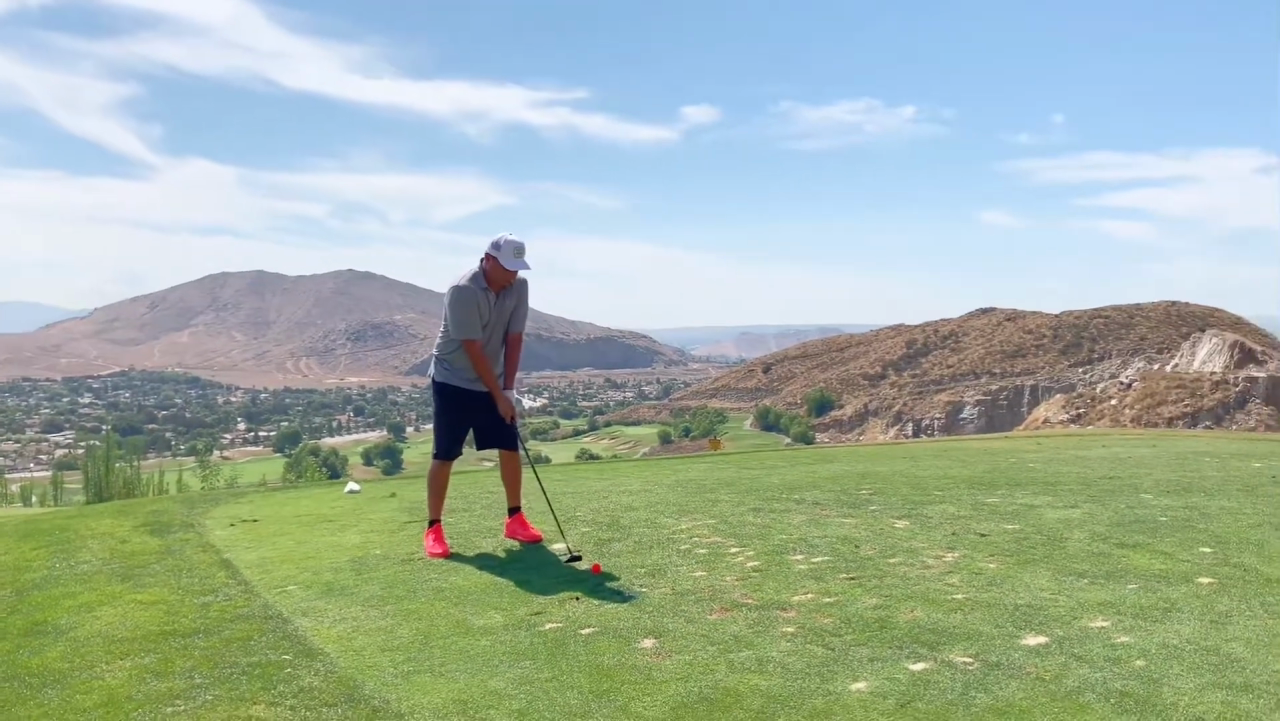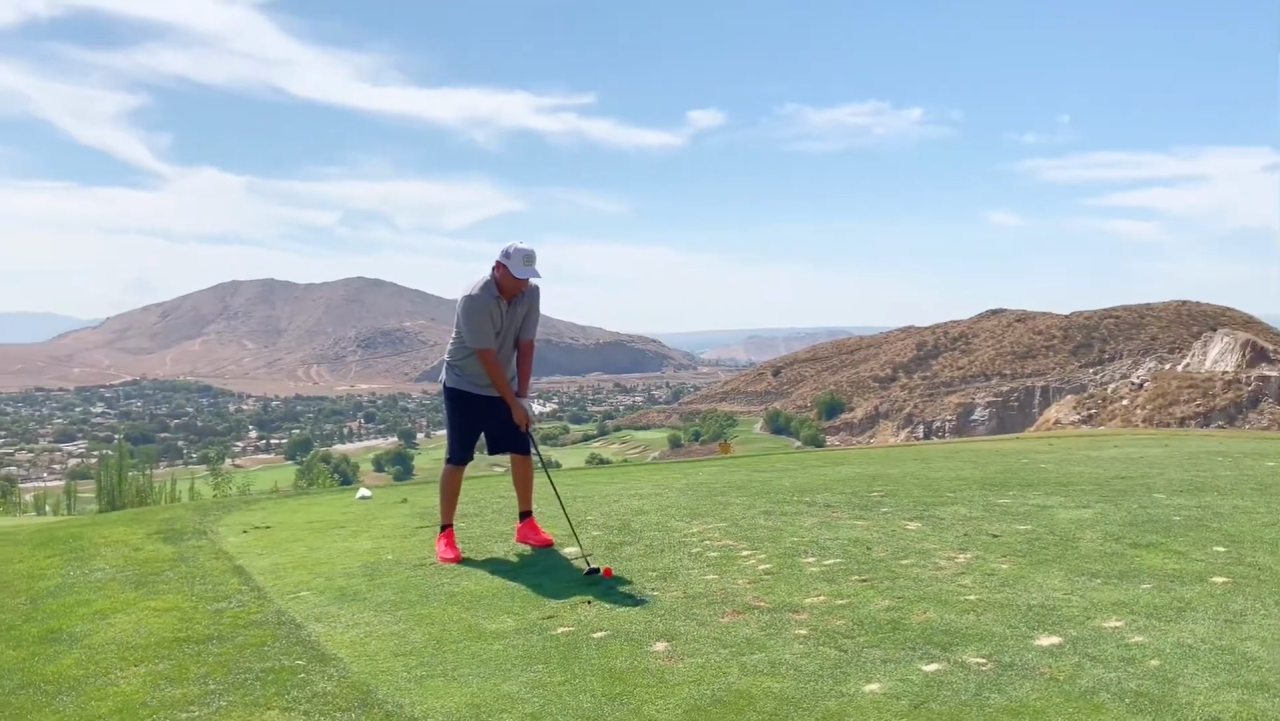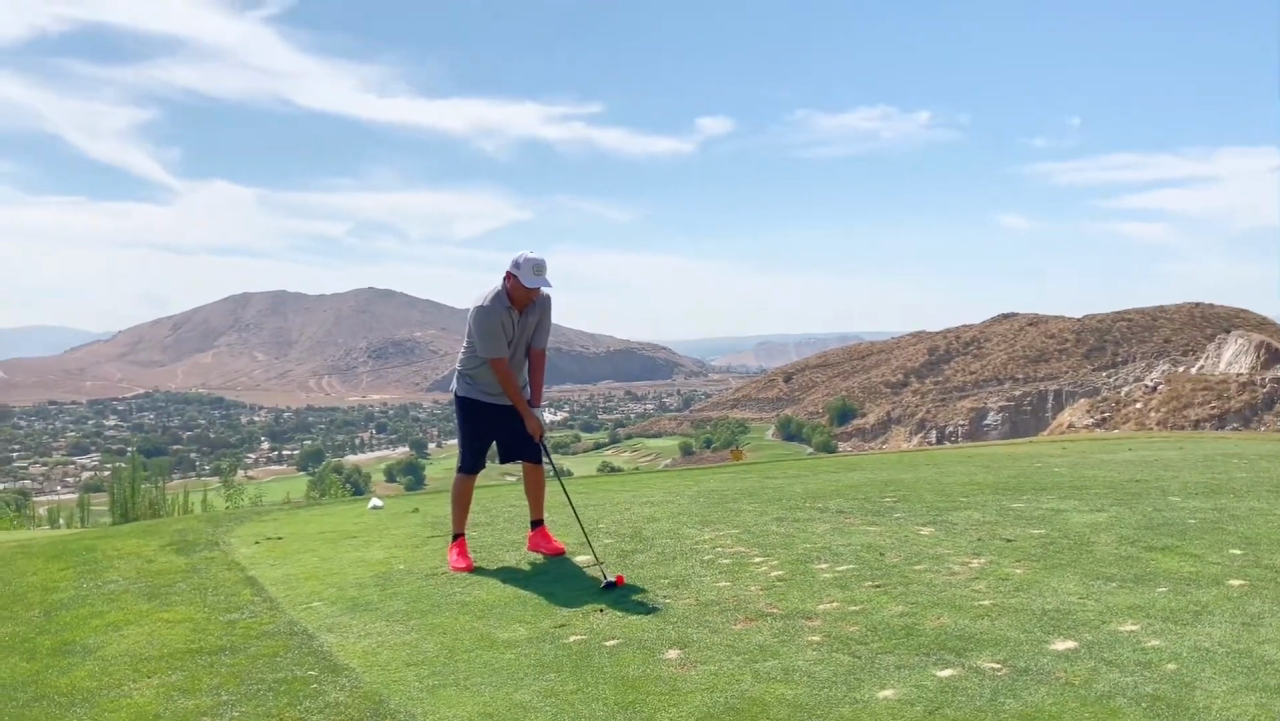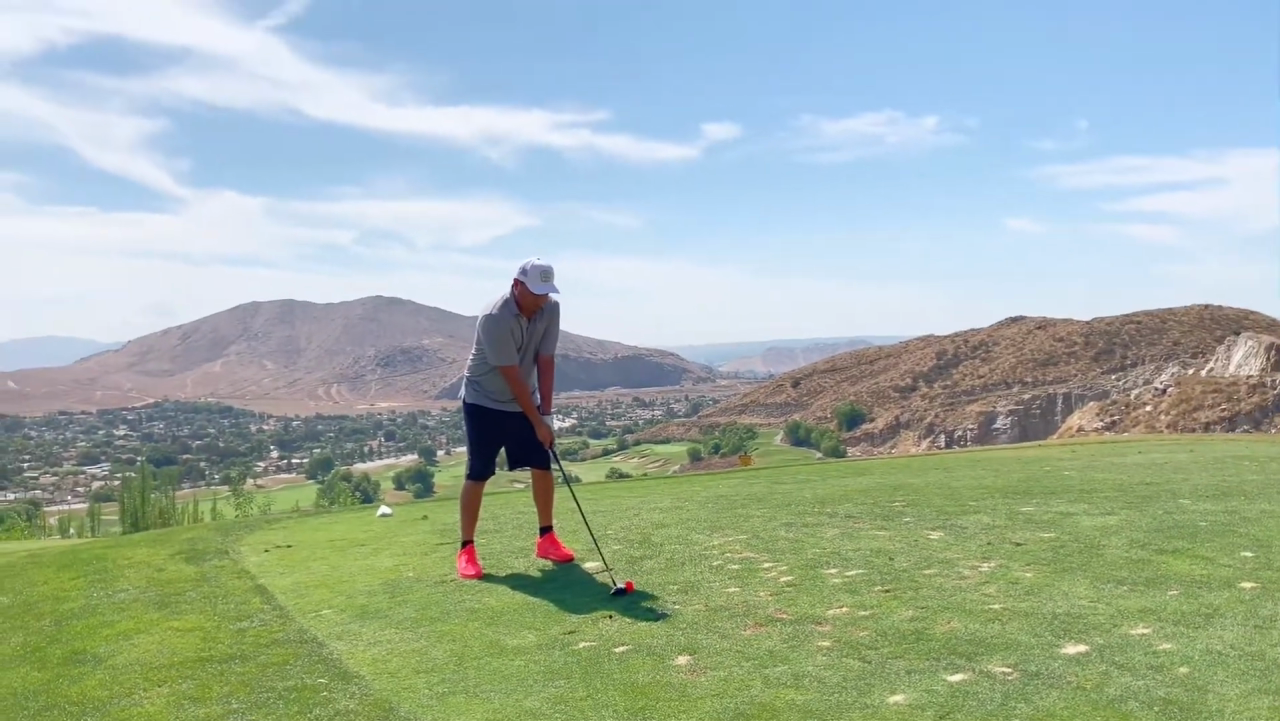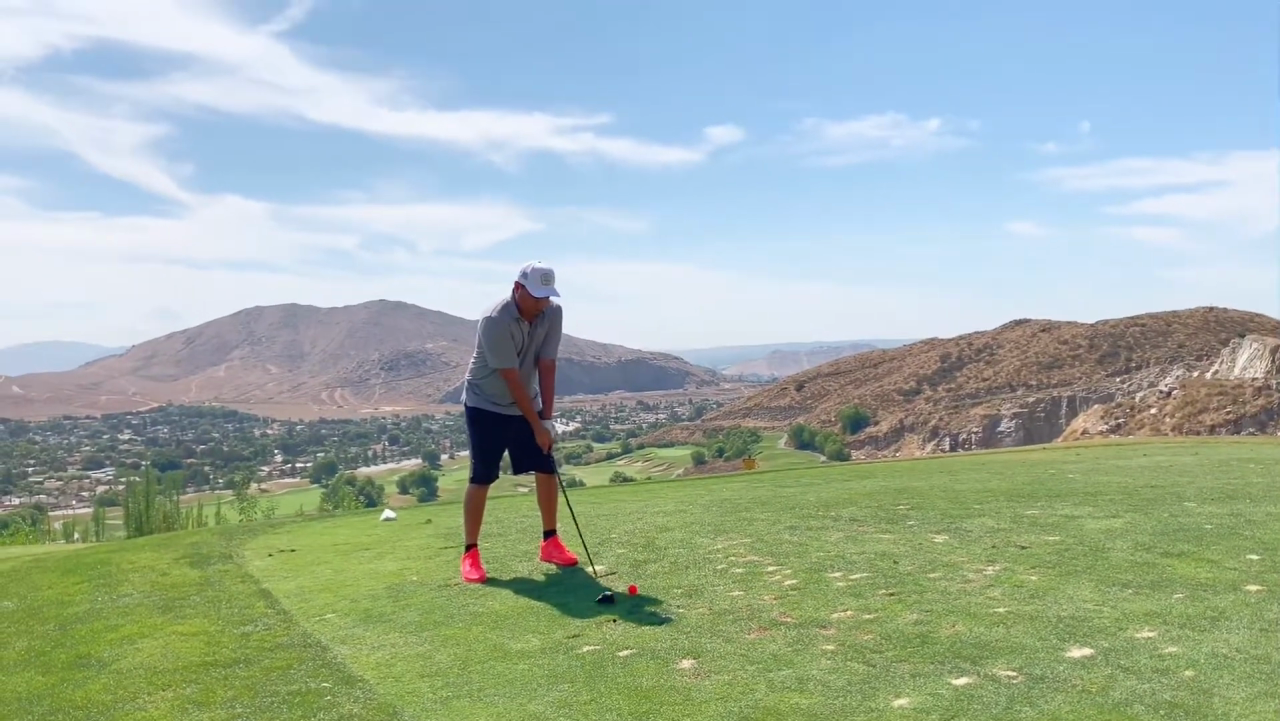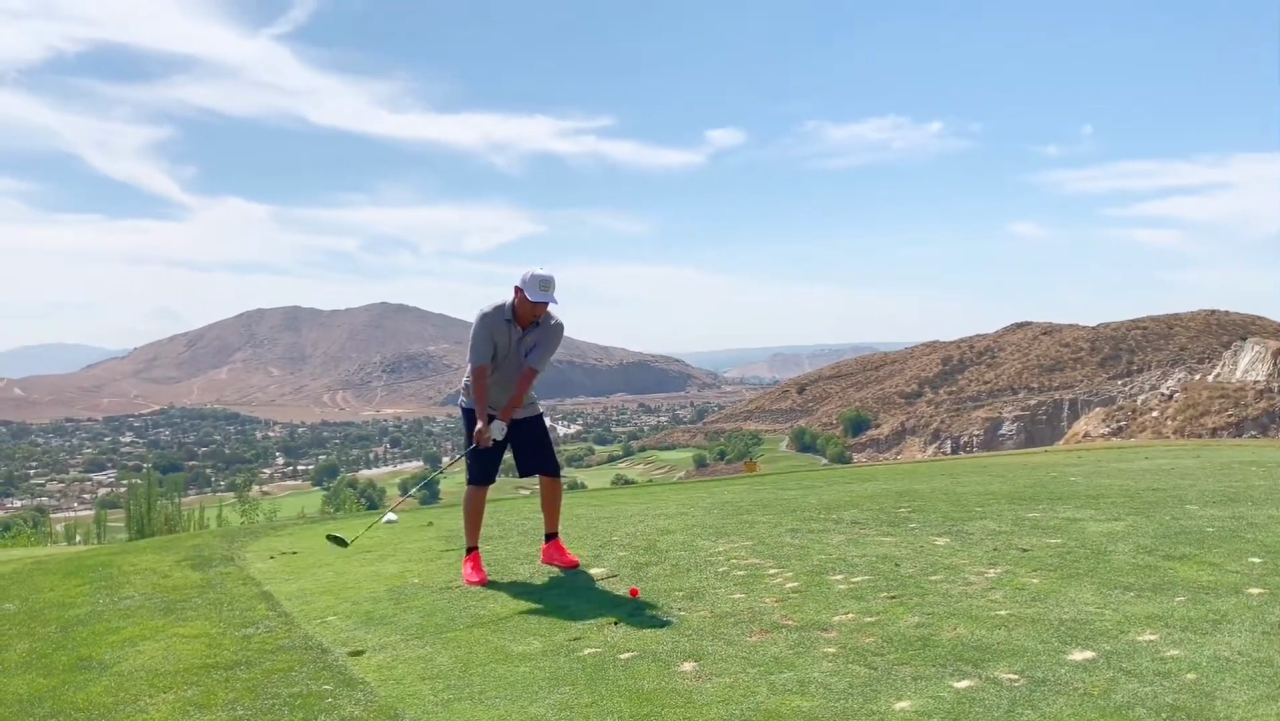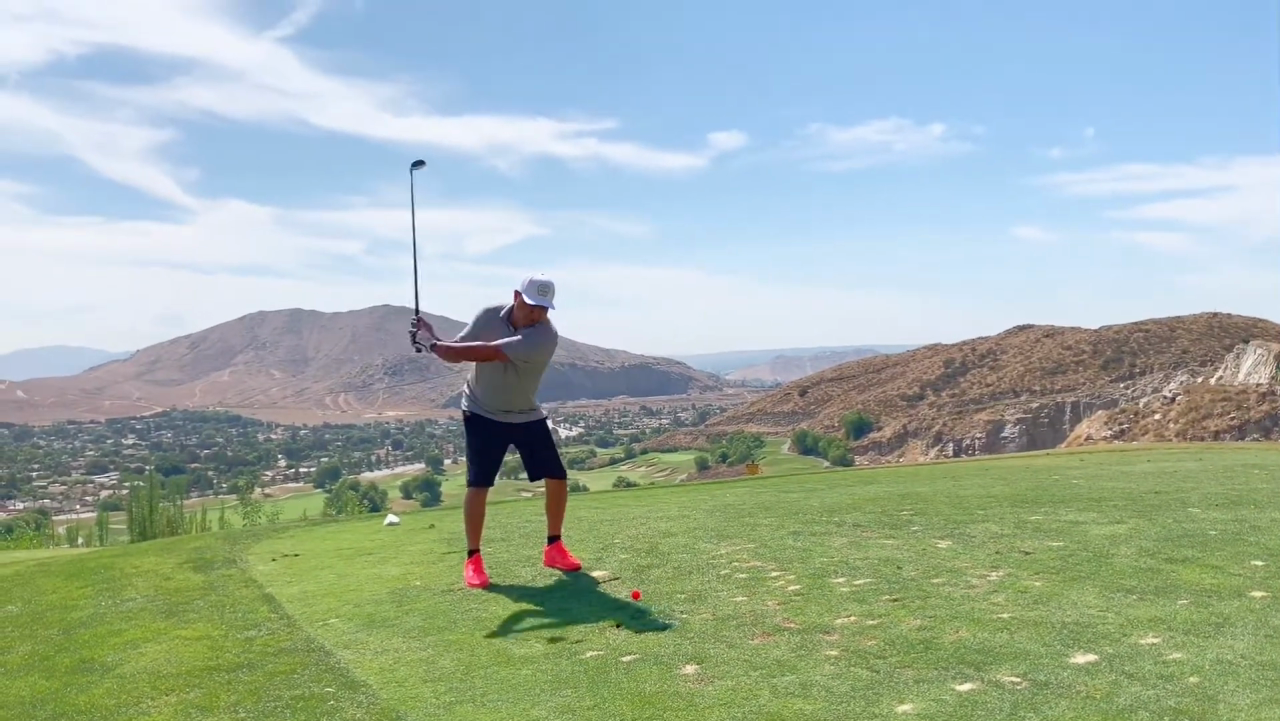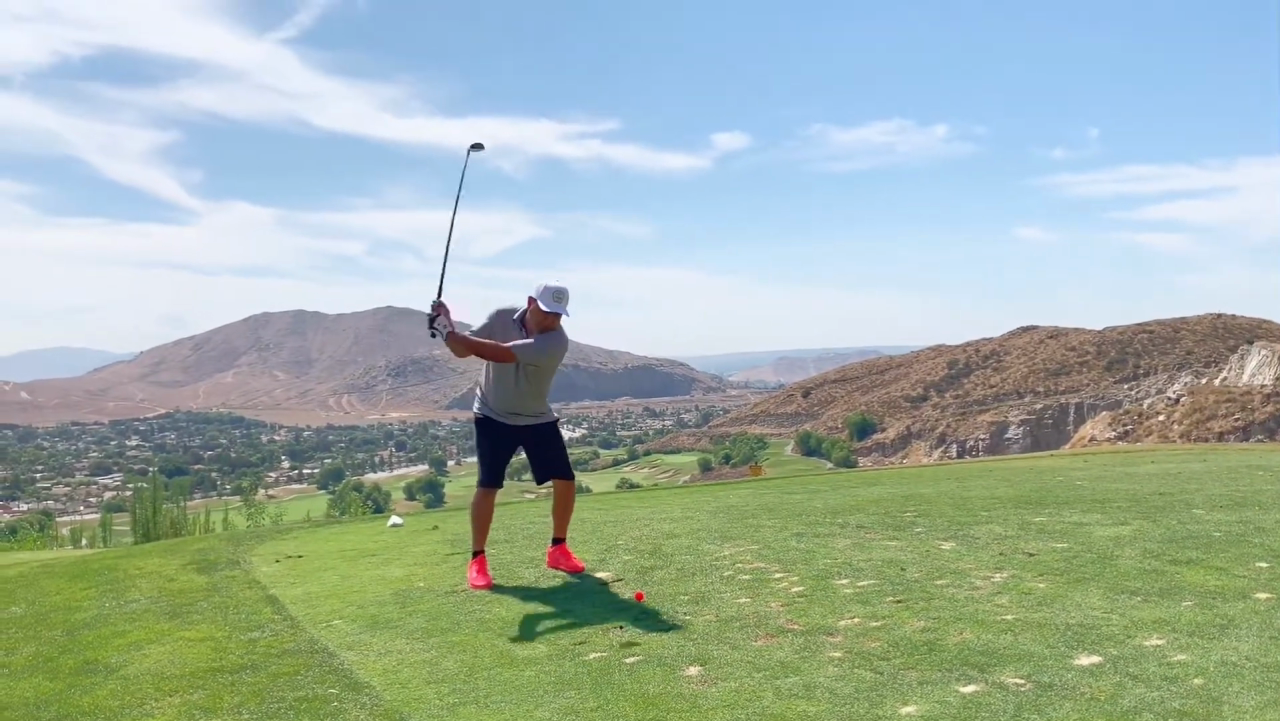
dt=0.3s
person 1, frame 1
left shoulder: (519, 287)
right shoulder: (462, 291)
left elbow: (514, 339)
right elbow: (474, 351)
left wrist: (508, 388)
right wrist: (499, 396)
left hip: (493, 381)
right hip: (453, 382)
left knee: (510, 447)
right knee: (445, 454)
left ankle: (515, 518)
right ankle: (433, 528)
person 1, frame 2
left shoulder: (531, 293)
right shoulder: (474, 300)
left elbow: (526, 346)
right elbow: (488, 359)
left wrist: (523, 396)
right wrist: (513, 405)
left hip: (504, 385)
right hip: (465, 387)
left knee: (522, 451)
right knee: (457, 459)
left ankle: (526, 522)
right ankle: (446, 533)
person 1, frame 3
left shoulder: (542, 303)
right shoulder: (486, 311)
left elbow: (537, 355)
right elbow: (501, 369)
left wrist: (536, 406)
right wrist: (527, 415)
left hip: (515, 394)
right hip: (475, 395)
left knee: (534, 459)
right knee: (469, 467)
left ankle: (537, 531)
right ankle: (457, 542)
person 1, frame 4
left shoulder: (550, 309)
right shoulder: (495, 319)
left elbow: (545, 362)
right elbow: (512, 376)
left wrist: (546, 413)
right wrist: (537, 422)
left hip: (523, 401)
right hip: (484, 402)
left knee: (542, 466)
right knee: (478, 474)
left ankle: (546, 537)
right ankle: (466, 549)
person 1, frame 5
left shoulder: (553, 314)
right shoulder: (495, 321)
left elbow: (546, 367)
right elbow: (511, 379)
left wrist: (546, 417)
right wrist: (535, 426)
left hip: (527, 405)
right hip: (486, 406)
left knee: (546, 470)
right knee: (481, 478)
left ankle: (550, 541)
right ankle: (470, 553)
person 1, frame 6
left shoulder: (553, 328)
right shoulder: (489, 318)
left elbow: (526, 376)
right elbow: (479, 373)
left wrist: (504, 419)
right wrist: (482, 420)
left hip: (524, 410)
right hip: (481, 409)
left knee: (551, 473)
right knee: (479, 481)
left ankle: (552, 544)
right ankle: (471, 556)
person 1, frame 7
left shoulder: (545, 336)
right shoulder: (490, 315)
left elbow: (487, 353)
right elbow: (457, 350)
left wrist: (435, 345)
right wrist: (433, 338)
left hip: (526, 416)
right hip: (482, 414)
left knee: (557, 478)
right knee: (478, 484)
left ankle: (554, 546)
right ankle: (473, 558)
person 1, frame 8
left shoulder: (556, 341)
right shoulder: (502, 317)
left elbow: (500, 354)
right elbow: (463, 350)
left wrist: (450, 332)
right wrist: (449, 327)
left hip: (537, 419)
right hip: (493, 416)
left knee: (565, 480)
right knee: (488, 486)
left ankle: (558, 548)
right ankle: (477, 559)
